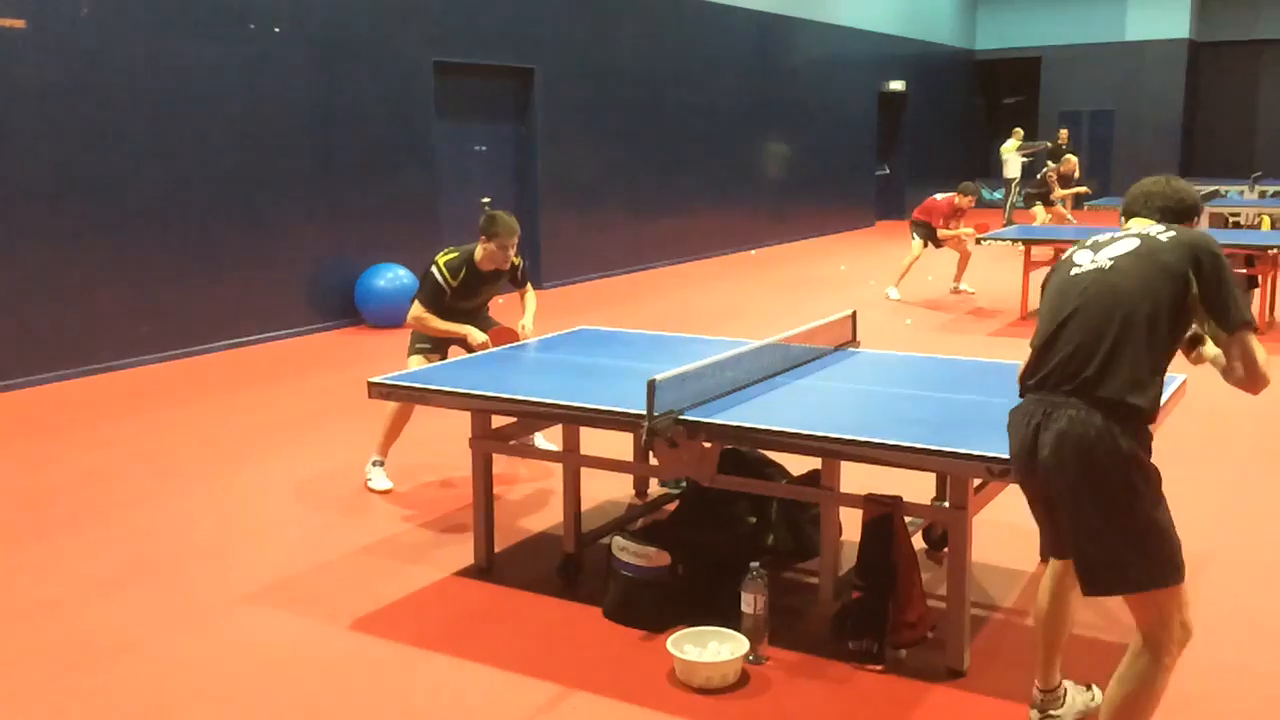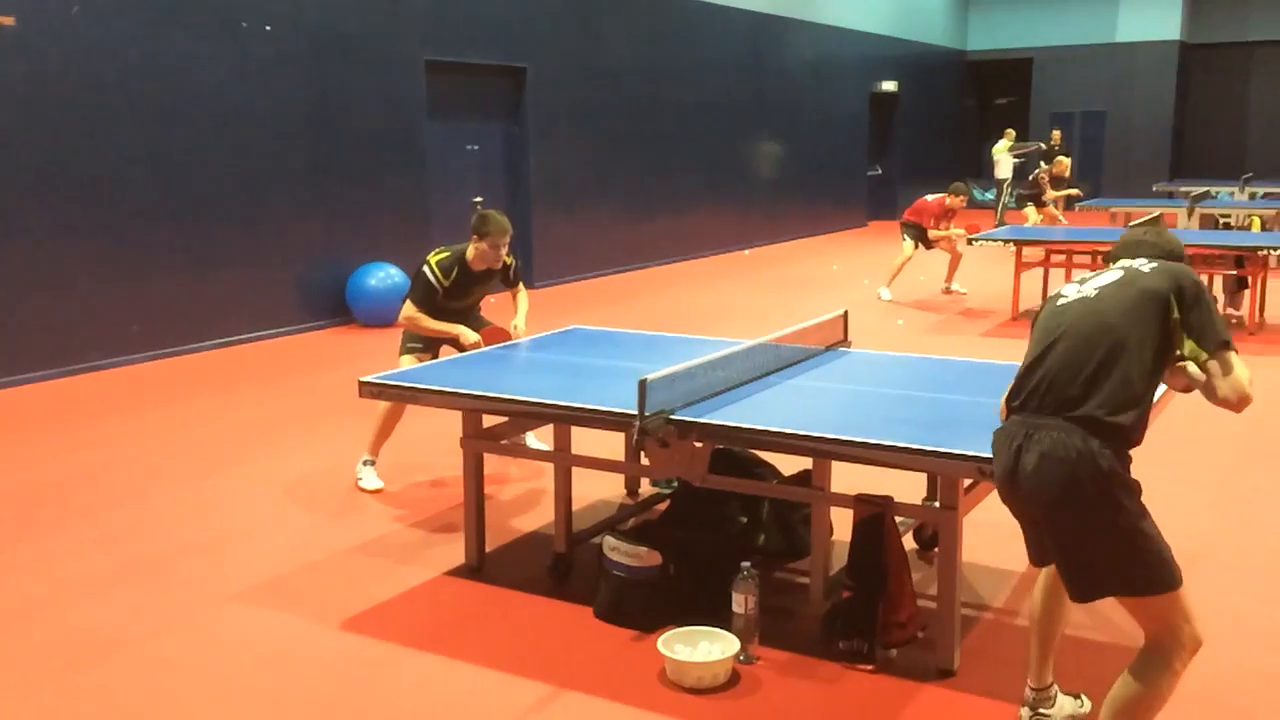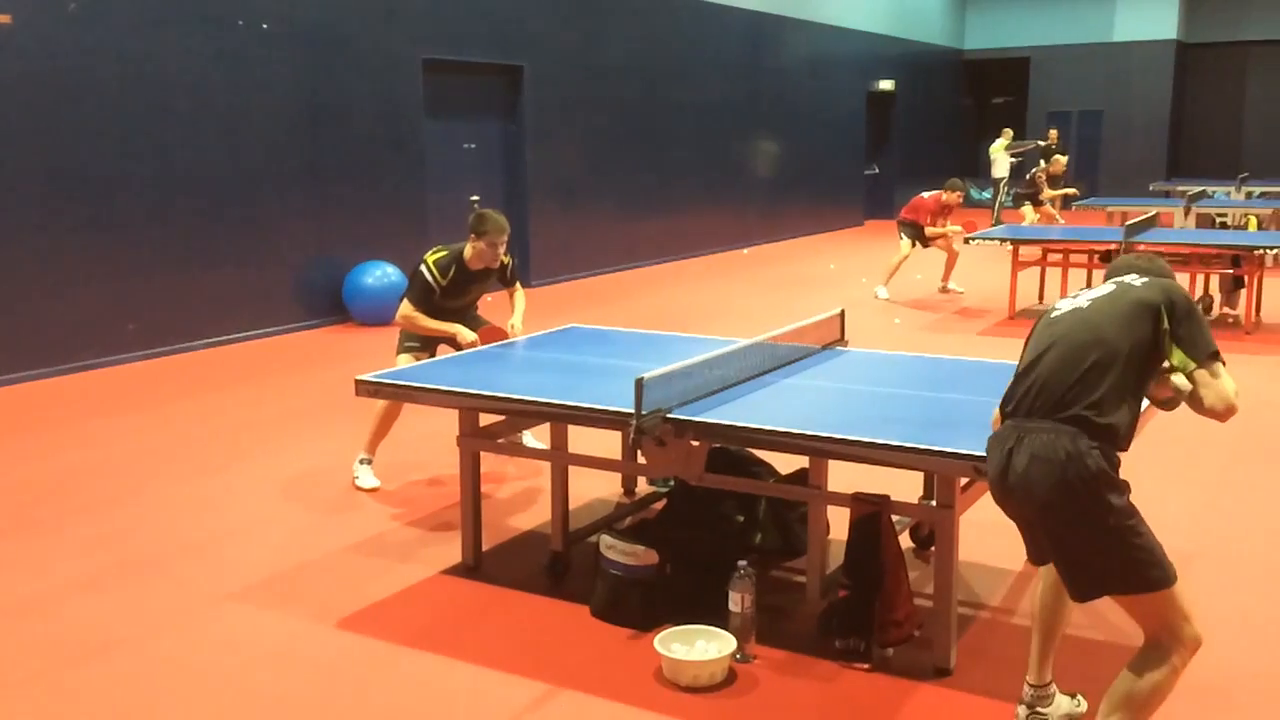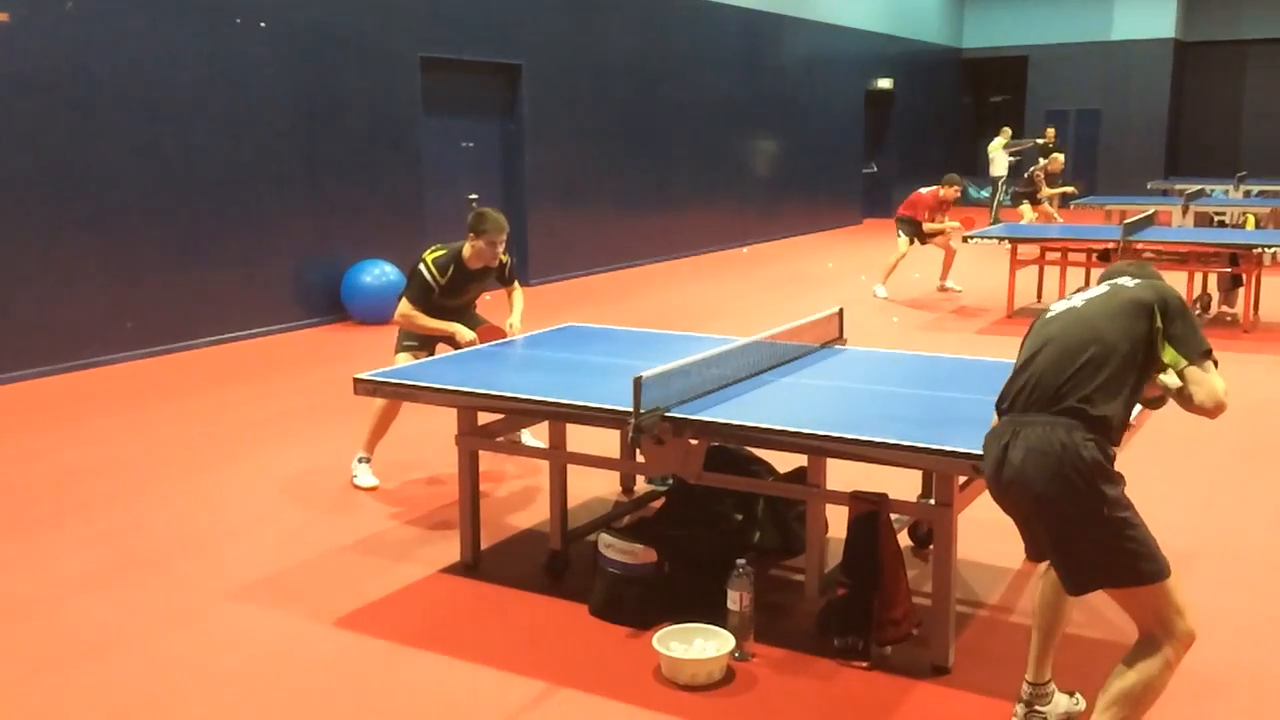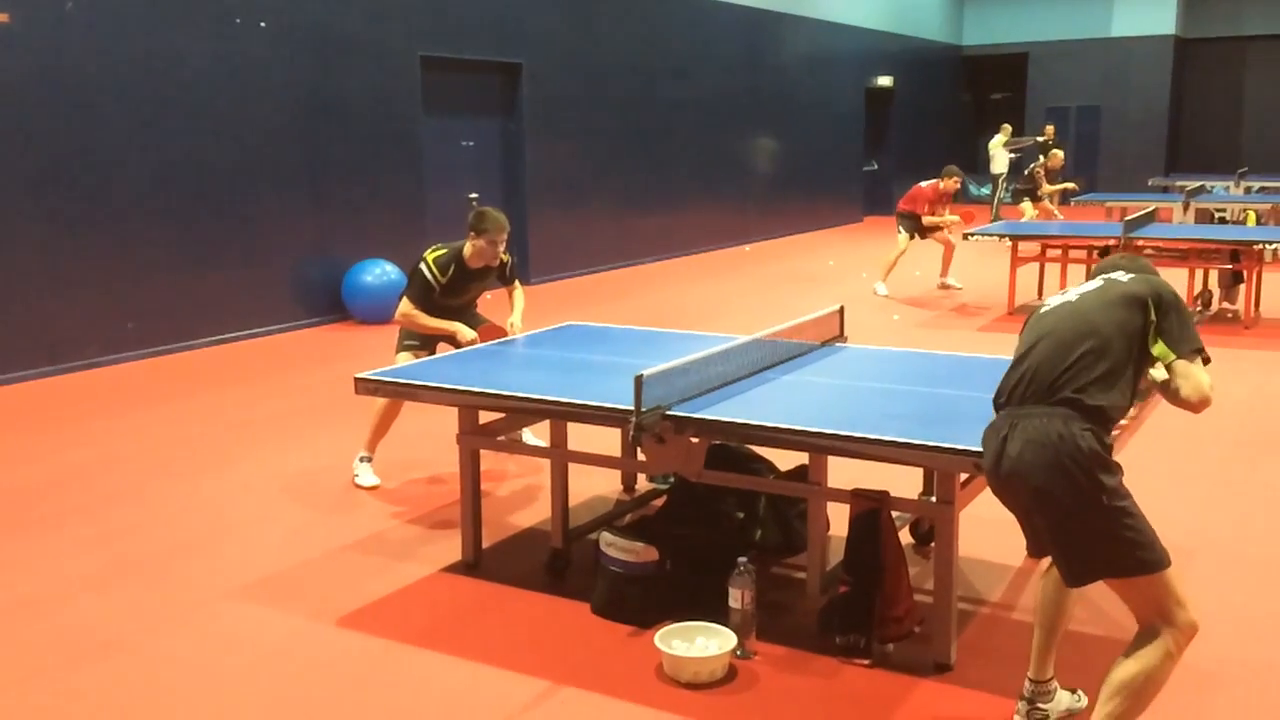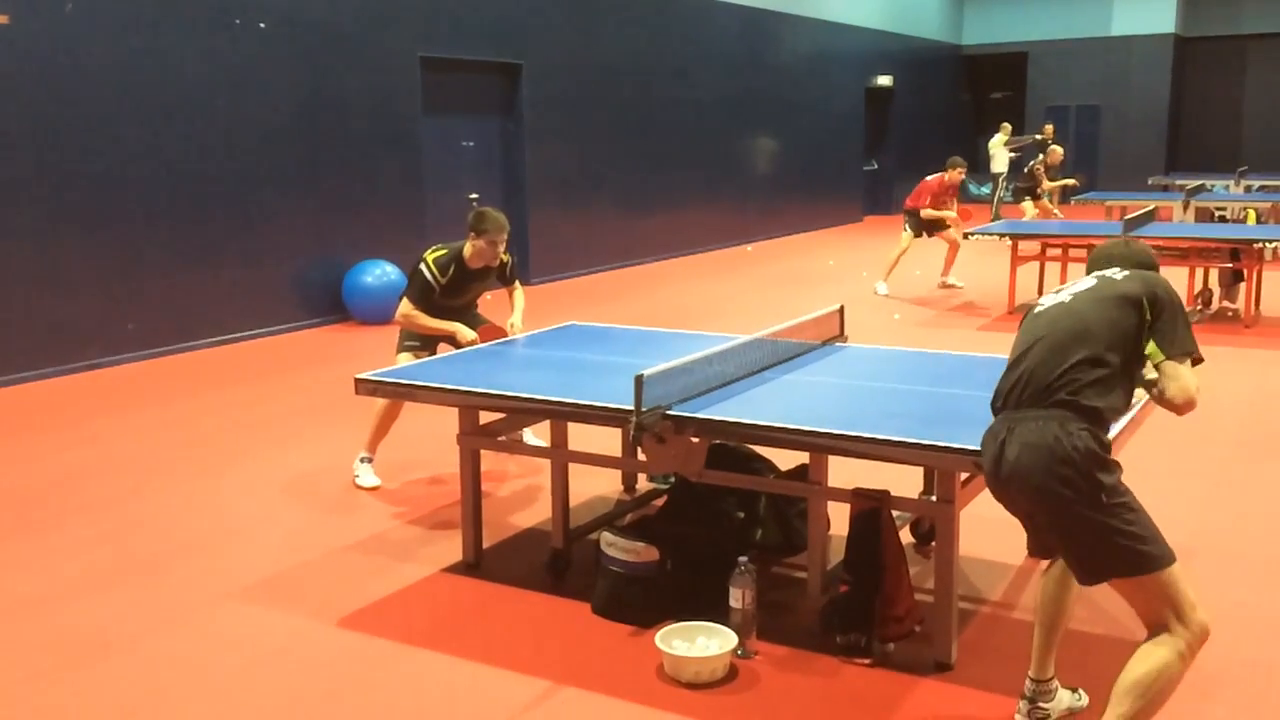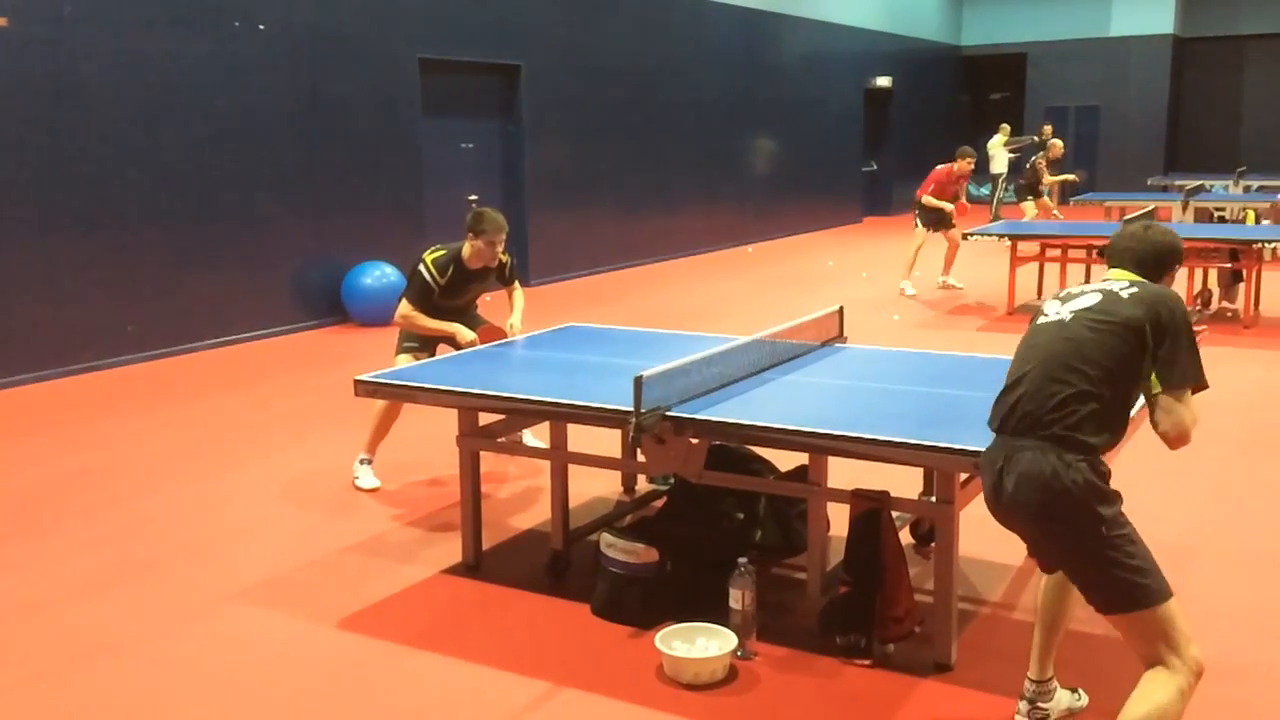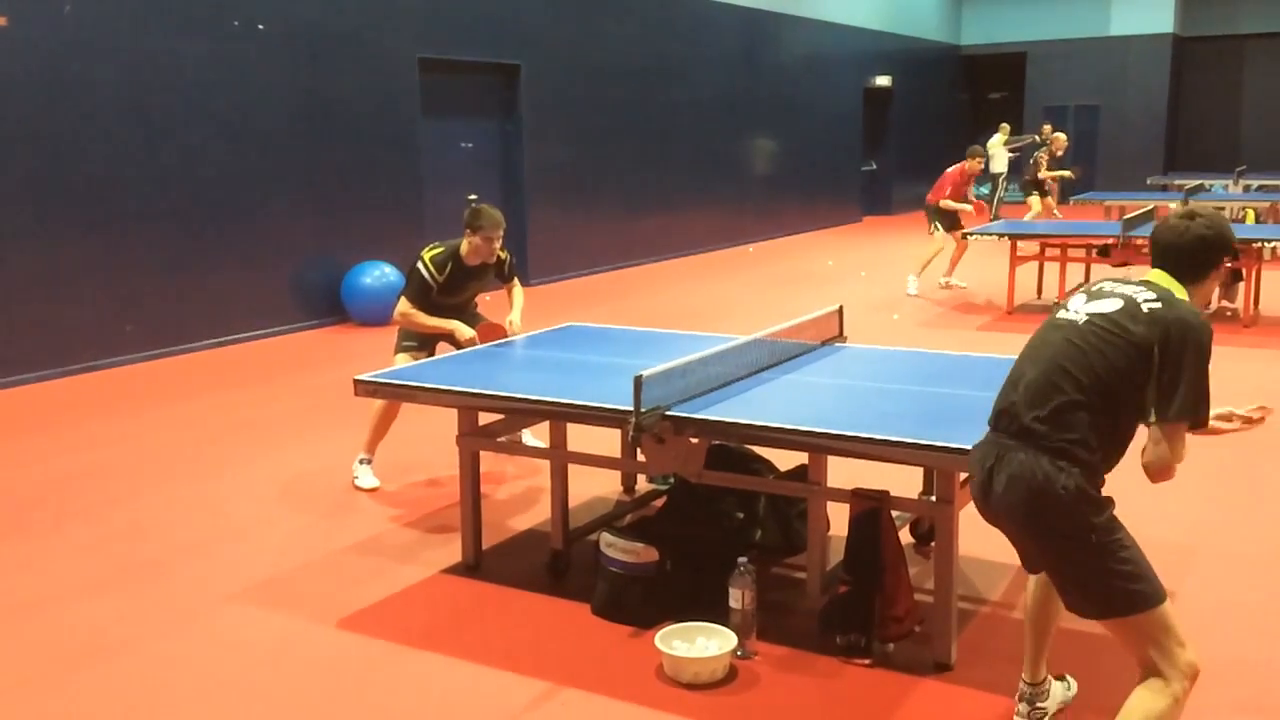
dt=0.2s
person 1, frame 1
left shoulder: (1075, 254)
right shoulder: (1194, 247)
right elbow: (1253, 376)
right wrist: (1205, 349)
left hip: (1031, 427)
right hip: (1100, 439)
left knee: (1065, 560)
right knee: (1166, 631)
person 1, frame 2
left shoulder: (1068, 289)
right shoulder: (1176, 279)
right elbow: (1236, 393)
right wrist: (1186, 370)
left hip: (1014, 451)
right hip: (1081, 460)
left knee: (1061, 561)
right knee: (1176, 639)
person 1, frame 3
left shoulder: (1065, 304)
right shoulder: (1166, 294)
right elbow: (1221, 402)
right wrist: (1173, 383)
left hip: (1006, 457)
right hip: (1069, 464)
left knee: (1064, 555)
right knee: (1175, 638)
person 1, frame 4
left shoulder: (1061, 308)
right shoulder: (1158, 295)
right elbow: (1211, 400)
right wrist: (1163, 381)
left hip: (1003, 453)
right hip: (1064, 457)
left knee: (1065, 552)
right knee: (1169, 634)
person 1, frame 5
left shoulder: (1055, 303)
right shoulder: (1152, 290)
right elbow: (1196, 394)
right wrist: (1154, 375)
left hip: (1002, 446)
right hip: (1062, 450)
left knee: (1068, 551)
right knee: (1171, 626)
person 1, frame 6
left shoulder: (1051, 300)
right shoulder: (1151, 287)
right elbow: (1181, 397)
right wrist: (1143, 371)
left hip: (1002, 447)
right hip: (1060, 451)
left knee: (1066, 550)
right knee: (1182, 627)
person 1, frame 7
left shoulder: (1063, 300)
right shoulder: (1162, 304)
right elbow: (1176, 431)
right wrist: (1154, 379)
left hip: (1001, 469)
right hip: (1059, 478)
left knee: (1065, 558)
right knee: (1178, 664)
person 1, frame 8
left shoulder: (1094, 290)
right shoulder: (1184, 321)
right elbow: (1159, 464)
left wrist: (1194, 415)
right wrist: (1179, 421)
left hip: (991, 467)
right hip: (1050, 484)
left knee: (1058, 559)
right knee: (1172, 669)
person 2, frame 1
left shoulder: (511, 262)
right shoulder: (449, 266)
left elbow: (527, 291)
right elbow: (415, 317)
left wrist: (527, 318)
right wrist: (465, 332)
left hip: (475, 318)
right hip: (434, 323)
right ankle: (377, 462)
person 2, frame 2
left shoulder: (504, 261)
right shoulder: (441, 266)
left elbow: (519, 291)
right elbow: (407, 317)
left wrist: (519, 318)
right wrist: (457, 332)
left hip: (467, 318)
right hip: (426, 323)
left ankle: (519, 433)
right ankle: (368, 462)
person 2, frame 3
left shoulder: (501, 261)
right shoulder: (438, 265)
left elbow: (516, 290)
right elbow: (404, 316)
left wrist: (517, 317)
right wrist: (454, 331)
left hip: (465, 317)
right hip: (423, 322)
left ankle: (516, 431)
right ankle: (365, 460)
person 2, frame 4
left shoulder: (500, 260)
right shoulder: (437, 264)
left elbow: (514, 289)
right elbow: (403, 315)
left wrist: (515, 316)
right wrist: (453, 330)
left hip: (463, 317)
right hip: (421, 320)
left ankle: (514, 430)
right ankle: (363, 459)
person 2, frame 5
left shoulder: (500, 259)
right shoulder: (438, 263)
left elbow: (515, 288)
right elbow: (403, 314)
left wrist: (516, 315)
right wrist: (454, 329)
left hip: (463, 315)
right hip: (422, 320)
left ankle: (515, 429)
right ankle: (364, 458)
person 2, frame 6
left shoulder: (500, 260)
right shoulder: (438, 264)
left elbow: (515, 289)
right elbow: (404, 315)
left wrist: (516, 316)
right wrist: (454, 330)
left hip: (464, 316)
right hip: (423, 321)
left ankle: (516, 429)
right ankle: (365, 459)
person 2, frame 7
left shoulder: (500, 261)
right shoulder: (436, 265)
left elbow: (515, 289)
right elbow: (403, 316)
left wrist: (515, 317)
right wrist: (453, 330)
left hip: (464, 317)
right hip: (422, 322)
left ankle: (515, 430)
right ankle: (365, 460)
person 2, frame 8
left shoulder: (499, 257)
right shoulder: (435, 262)
left elbow: (514, 286)
right elbow: (402, 314)
left wrist: (515, 314)
right wrist: (452, 328)
left hip: (463, 314)
right hip: (422, 319)
left ankle: (515, 431)
right ankle: (364, 460)
